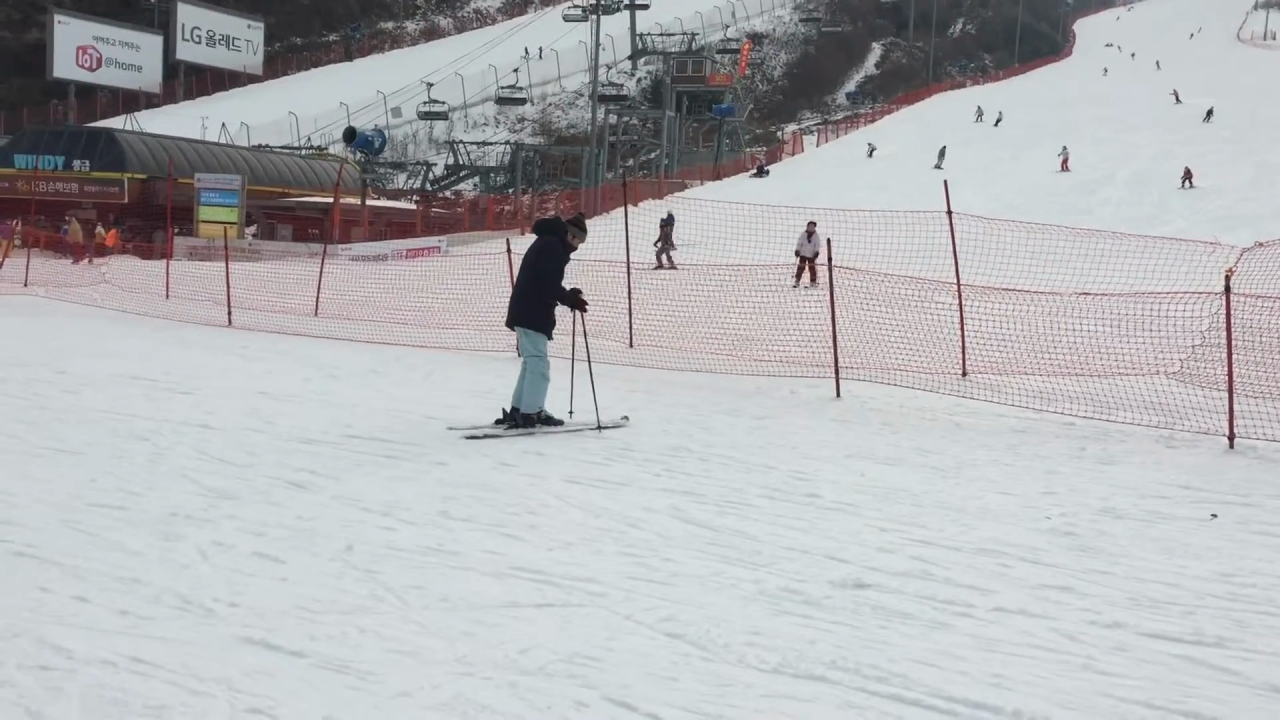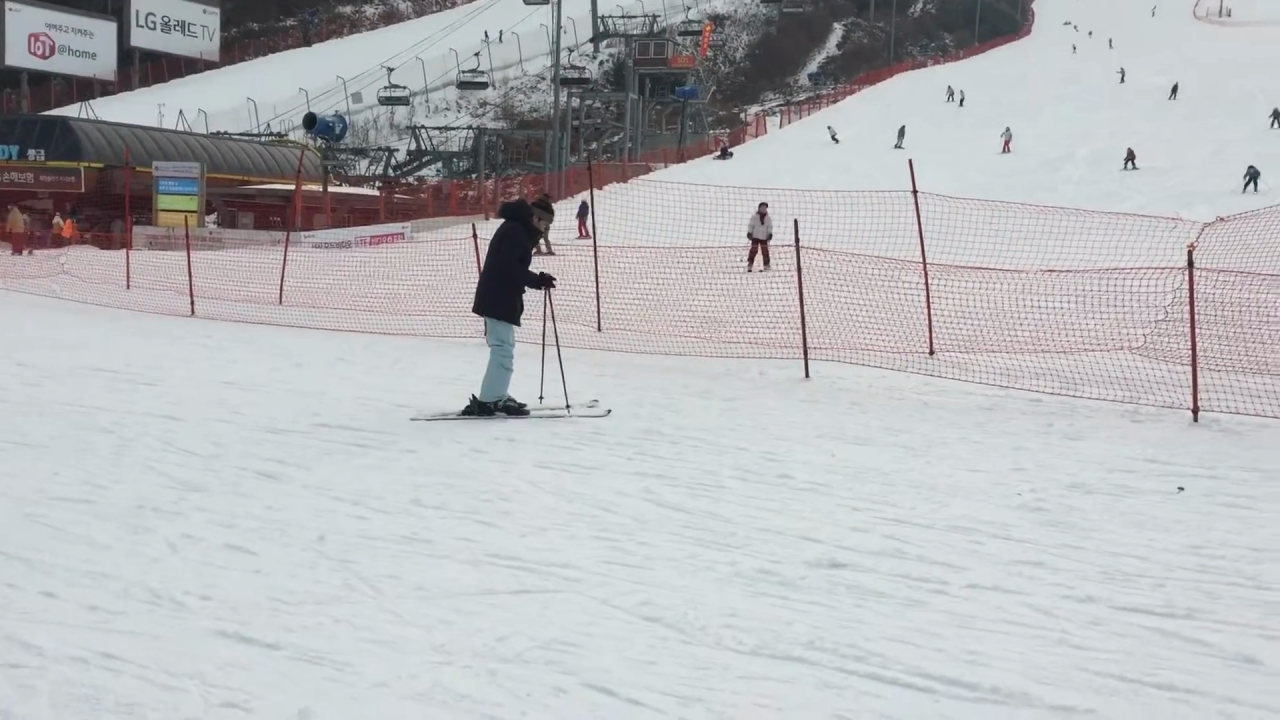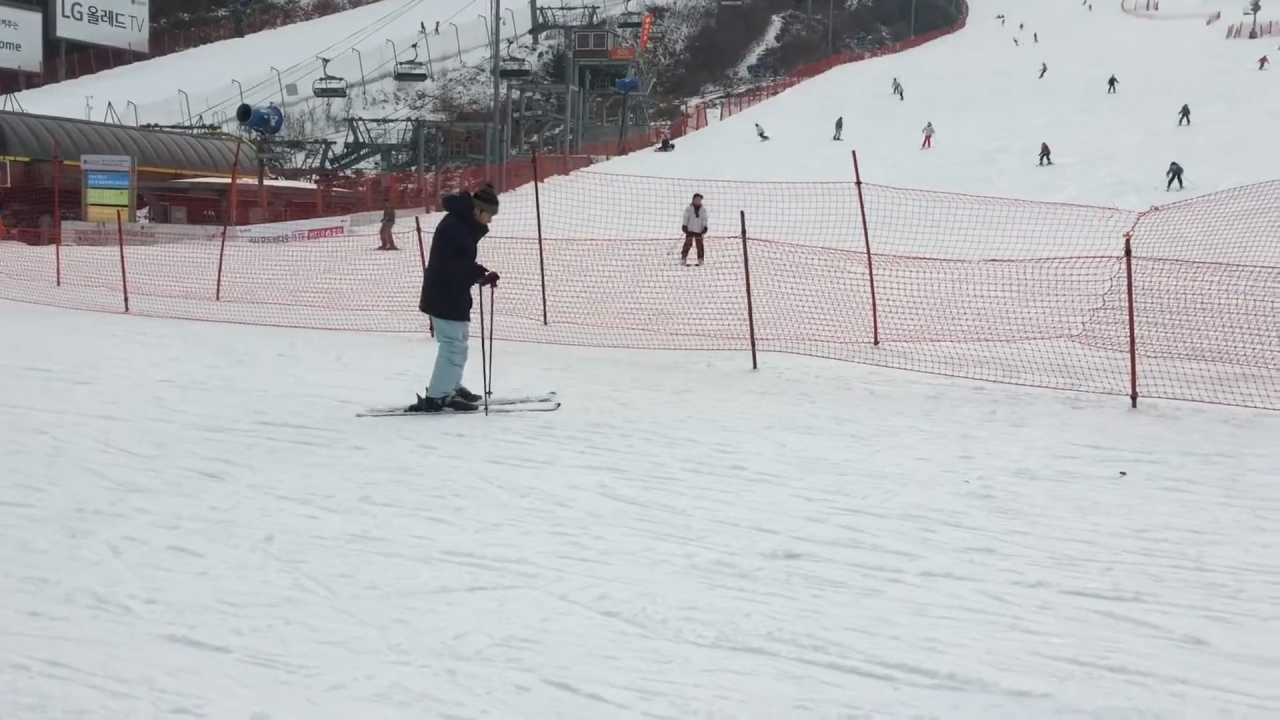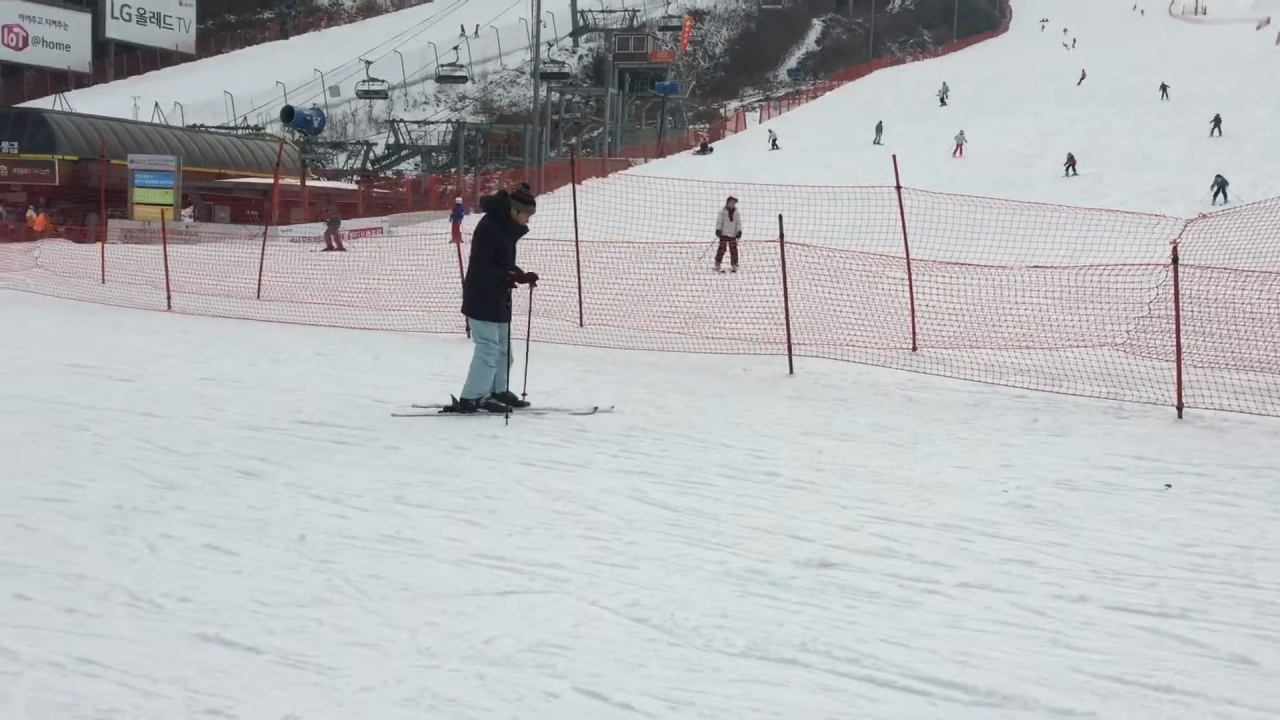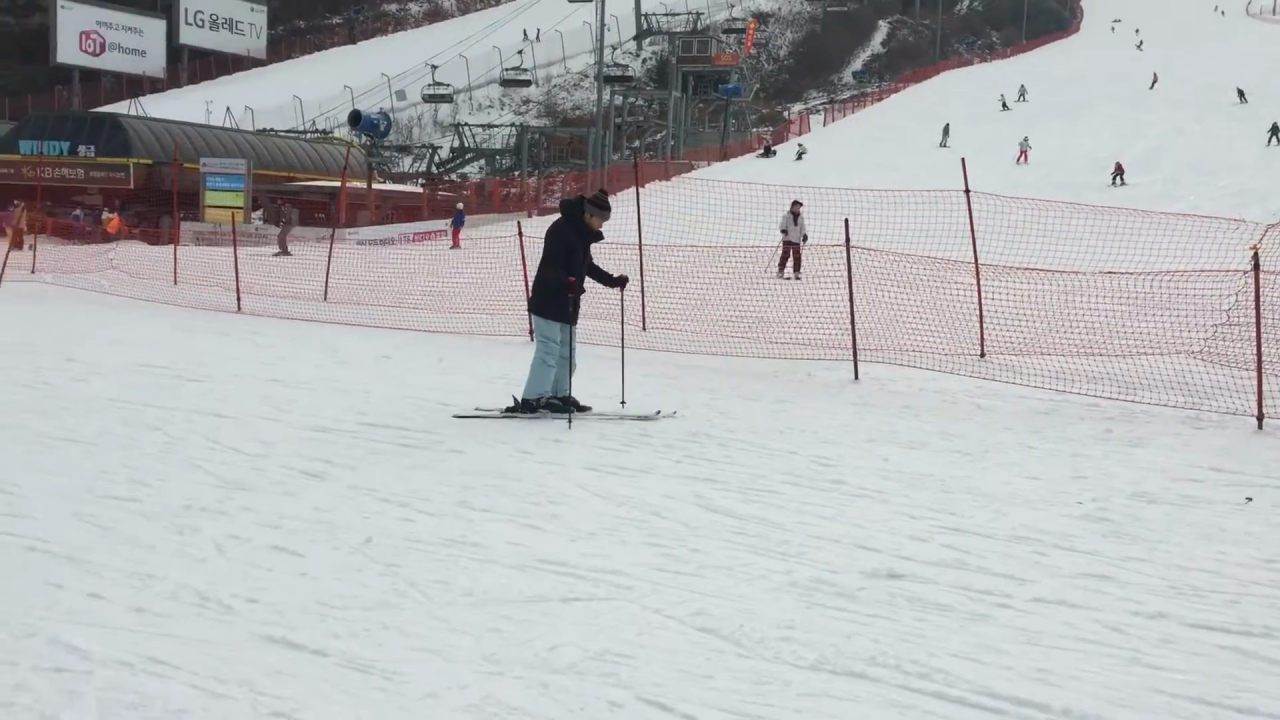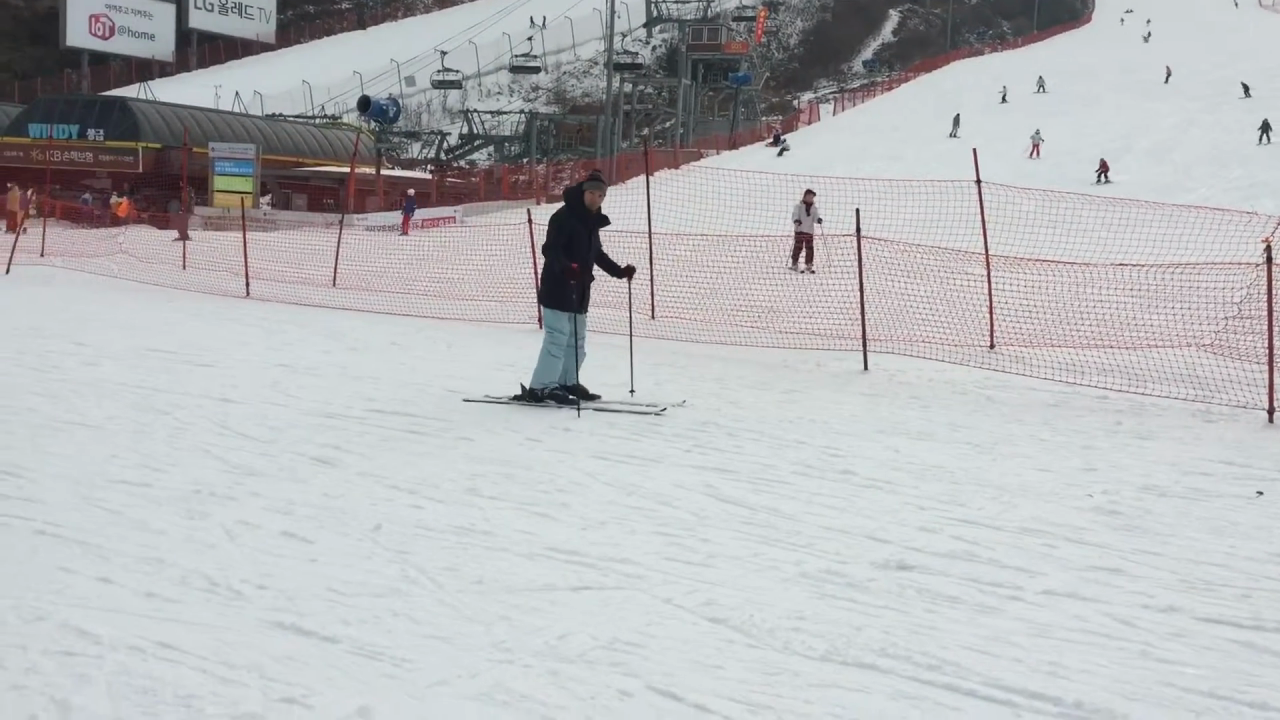
dt=0.4s
person 1, frame 1
left shoulder: (547, 243)
right shoulder: (552, 245)
right elbow: (547, 282)
left wrist: (568, 295)
right wrist: (570, 299)
left hip: (527, 310)
right hip: (532, 312)
left knee: (531, 362)
right knee: (538, 362)
left ankle: (519, 410)
right ankle: (531, 412)
person 1, frame 2
left shoulder: (518, 229)
right shoulder: (515, 230)
right elbow: (510, 267)
left wrist: (538, 279)
right wrist: (538, 280)
left hip: (501, 298)
right hip: (498, 299)
left knee: (502, 349)
right knee: (503, 350)
left ankle: (494, 396)
right ankle: (488, 401)
person 1, frame 3
left shoulder: (466, 224)
right shoulder: (452, 225)
right elbow: (443, 262)
left wrist: (481, 275)
right wrist: (472, 271)
left hip: (455, 293)
right hip: (444, 294)
left knee: (460, 343)
right knee: (452, 345)
left ankle: (450, 388)
right ankle: (437, 397)
person 1, frame 4
left shoulder: (506, 227)
right shoulder: (489, 227)
right elbow: (479, 265)
left wrist: (521, 275)
right wrist: (503, 277)
left hip: (498, 297)
right hip: (482, 297)
left knee: (503, 348)
right knee: (488, 348)
left ankle: (497, 391)
right ankle: (471, 398)
person 1, frame 5
left shoulder: (584, 233)
right shoulder: (562, 228)
left elbow: (587, 266)
right elbow: (549, 263)
left wrist: (611, 280)
right wrist: (564, 282)
left hip: (568, 300)
right hip: (548, 298)
left knee: (566, 350)
right knee: (549, 348)
left ankle: (559, 394)
right ankle: (534, 398)
person 1, frame 6
left shoulder: (592, 220)
right shoulder: (563, 217)
left elbow: (596, 253)
right elbow: (549, 249)
left wrist: (618, 271)
right wrist: (566, 267)
left hip: (579, 288)
right hip: (557, 287)
left knee: (576, 339)
right knee: (557, 338)
left ankle: (567, 382)
right ankle: (540, 388)
